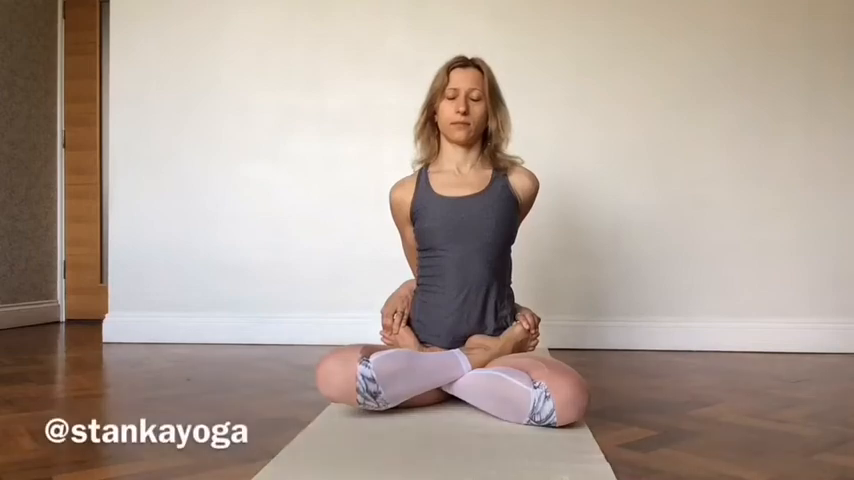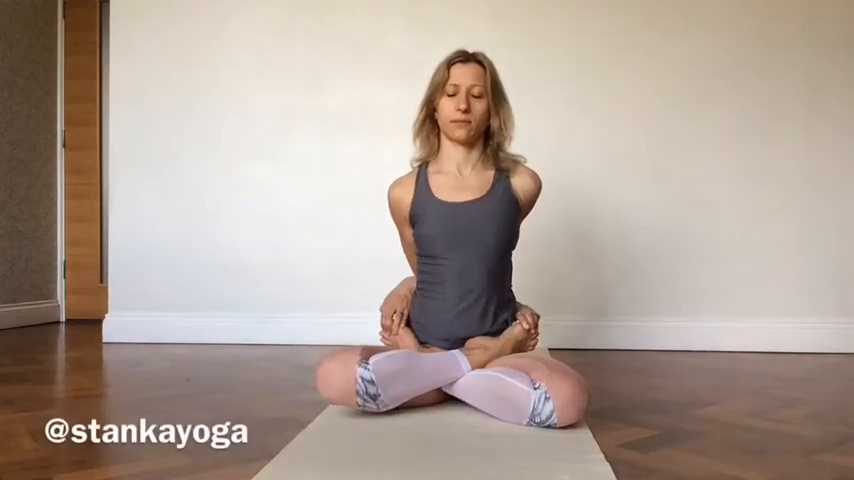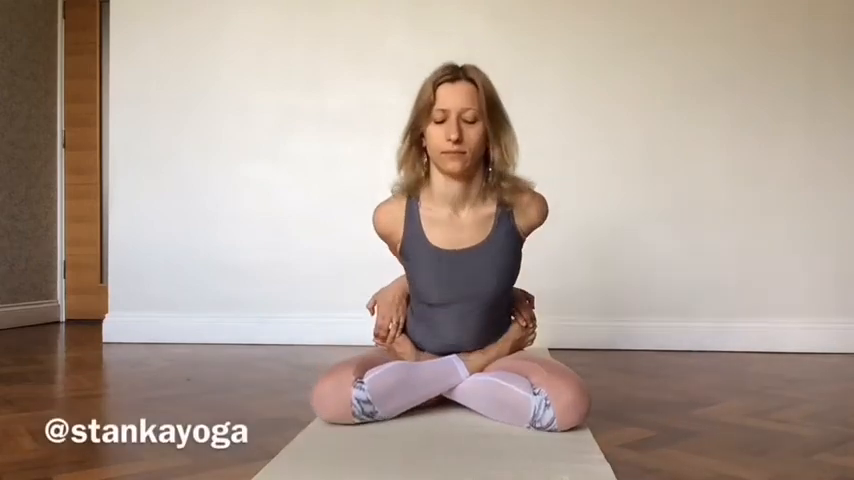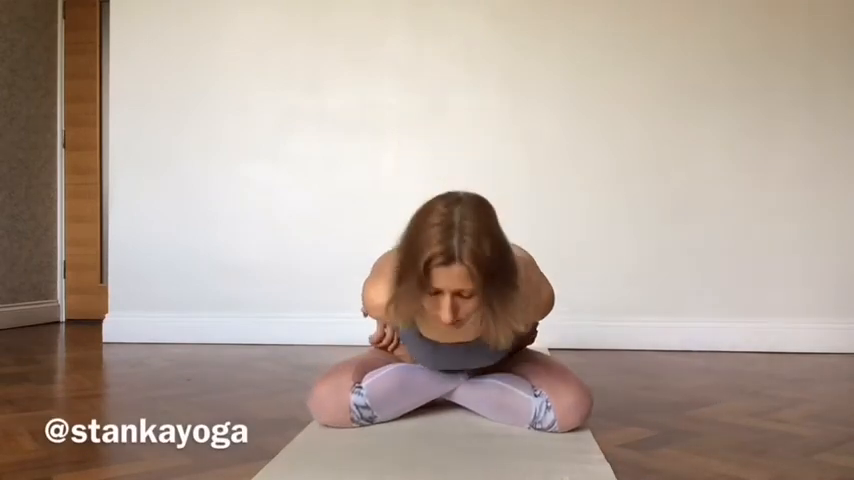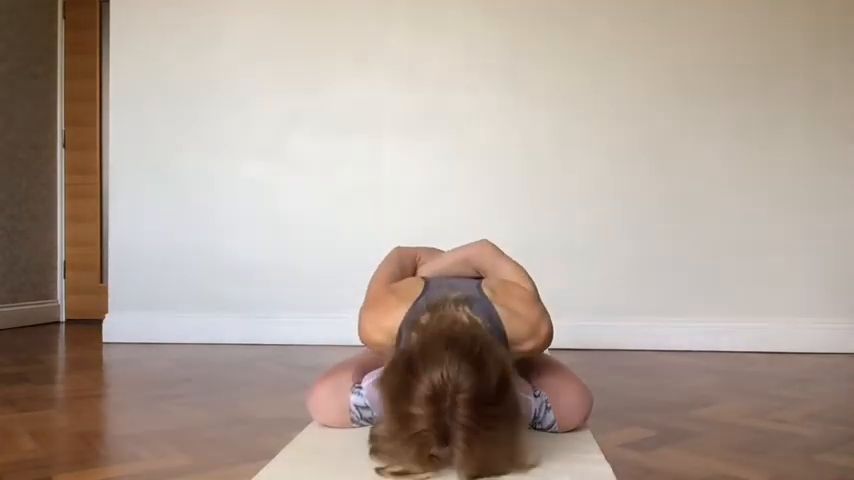
dt=1s
person 1, frame 1
left shoulder: (519, 184)
right shoulder: (406, 193)
left hip: (496, 343)
right hip: (424, 344)
left knee: (569, 399)
right knee: (333, 374)
left ankle: (426, 373)
right ankle: (476, 361)
person 1, frame 2
left shoulder: (521, 184)
right shoulder: (405, 192)
left hip: (498, 345)
right hip: (424, 344)
left knee: (569, 400)
right knee: (332, 376)
left ankle: (425, 374)
right ankle: (476, 364)
person 1, frame 3
left shoulder: (525, 207)
right shoulder: (392, 216)
left hip: (495, 354)
right hip: (416, 353)
left knee: (570, 404)
right knee: (328, 398)
left ankle: (425, 379)
right ankle: (468, 372)
person 1, frame 4
left shoulder: (532, 294)
right shoulder: (382, 294)
right elbow: (398, 254)
left hip: (496, 366)
right hip: (416, 364)
left knee: (573, 406)
right knee: (325, 402)
left ankle: (441, 388)
person 1, frame 5
left shoulder: (529, 329)
right shoulder: (379, 326)
left elbow: (484, 252)
right elbow: (402, 256)
left knee: (574, 406)
right knee: (324, 403)
